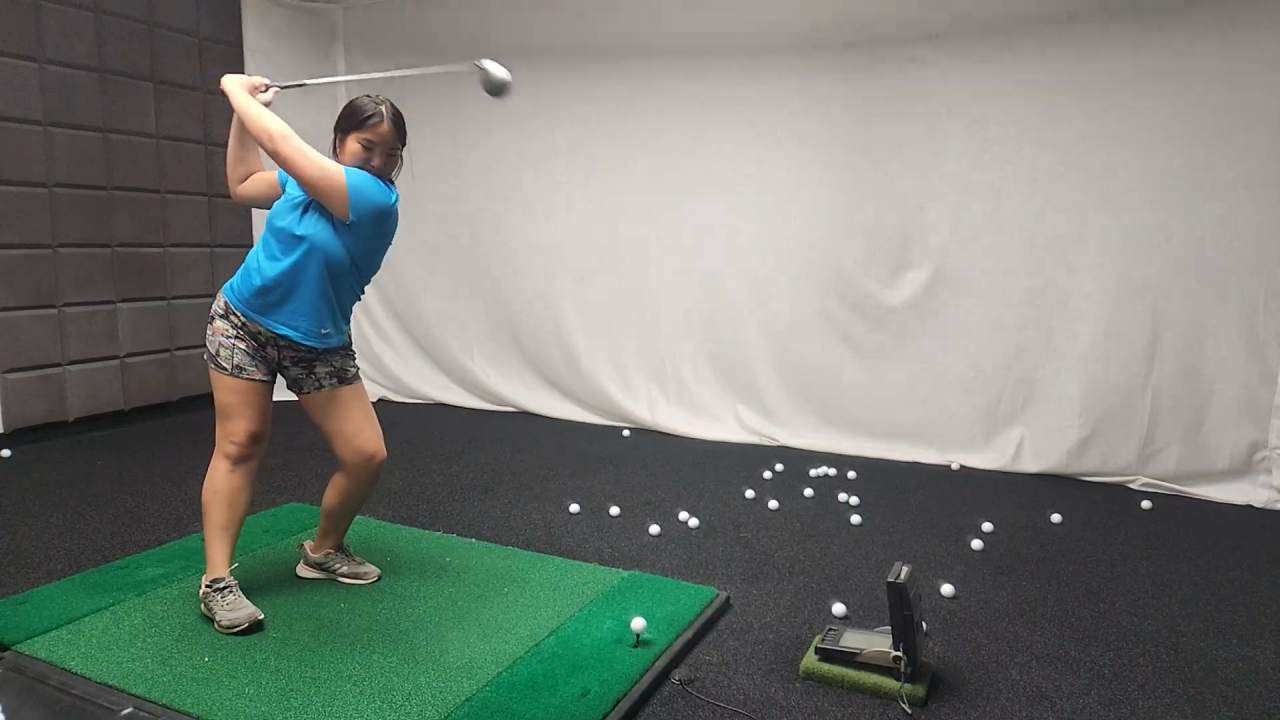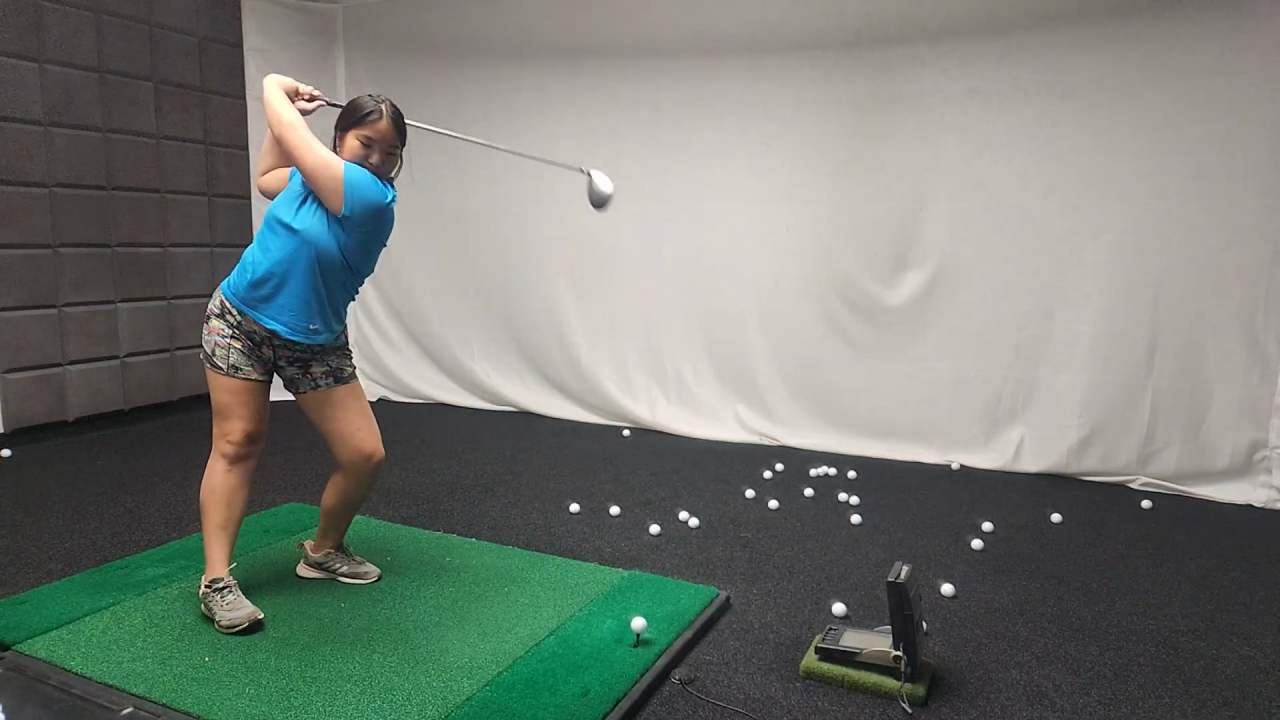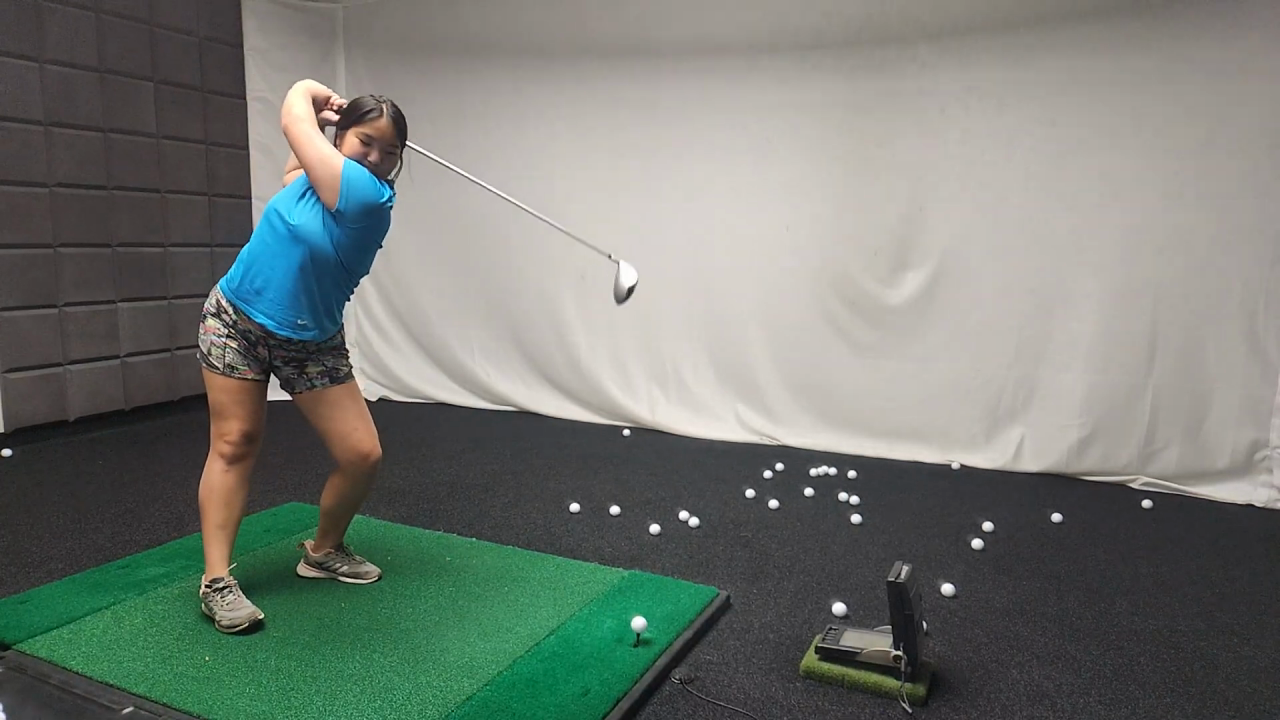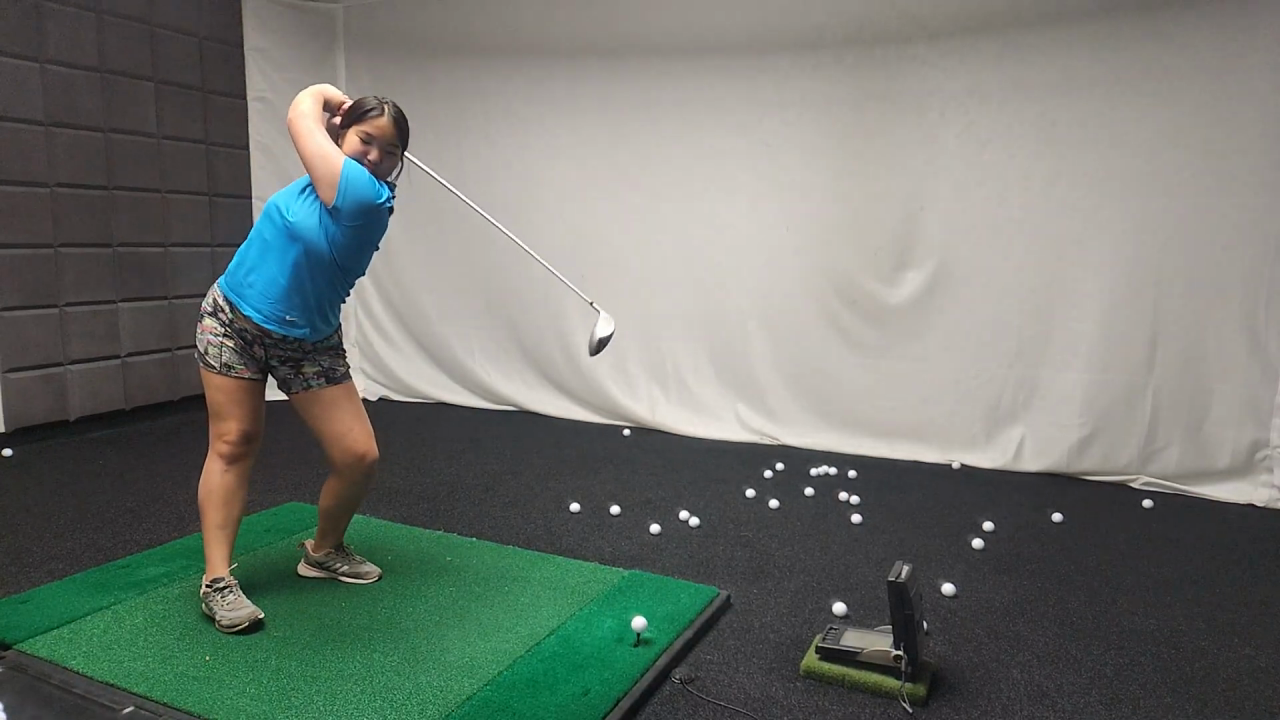
dt=0.5s
person 1, frame 1
left shoulder: (378, 200)
right shoulder: (308, 173)
left elbow: (277, 139)
right elbow: (243, 184)
left wrist: (236, 89)
right wrist: (242, 106)
left hip: (319, 344)
right hip: (243, 321)
left knee: (367, 455)
right knee: (240, 444)
left ankle: (323, 551)
right ankle: (217, 581)
person 1, frame 2
left shoulder: (373, 199)
right shoulder: (313, 176)
left elbow: (284, 122)
right elbow: (268, 178)
left wrist: (276, 89)
right wrist: (291, 105)
left hip: (315, 343)
right hip: (240, 319)
left knee: (365, 456)
right knee: (237, 444)
left ankle: (323, 551)
right ankle: (216, 581)
person 1, frame 3
left shoulder: (369, 196)
right shoulder: (322, 176)
left elbow: (294, 117)
right elbow: (291, 176)
left wrist: (307, 95)
right wrist: (324, 107)
left hip: (311, 341)
right hip: (236, 318)
left knee: (362, 455)
right knee: (235, 443)
left ankle: (323, 550)
right ankle: (216, 580)
person 1, frame 4
left shoulder: (368, 197)
right shoulder: (327, 176)
left elbow: (300, 114)
left wrist: (322, 96)
right wrist: (337, 111)
left hip: (308, 340)
right hip: (233, 318)
left knee: (359, 456)
right knee: (233, 443)
left ankle: (324, 551)
right ankle: (216, 579)
